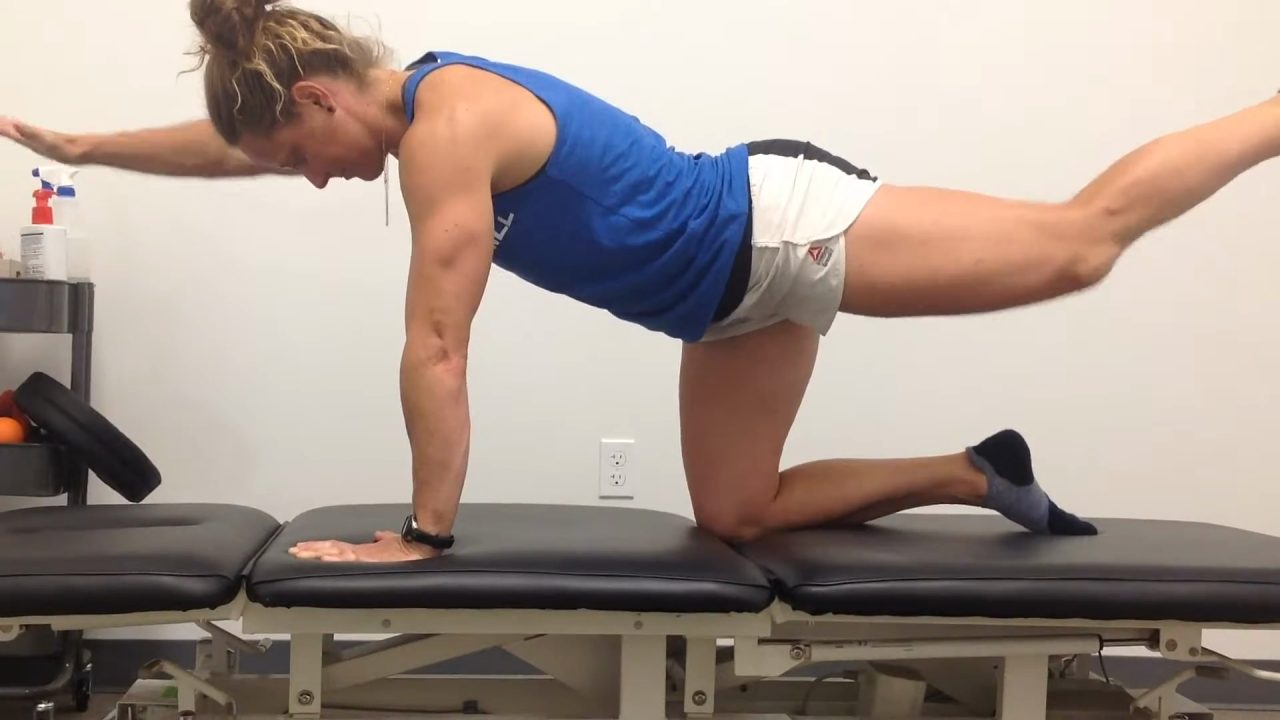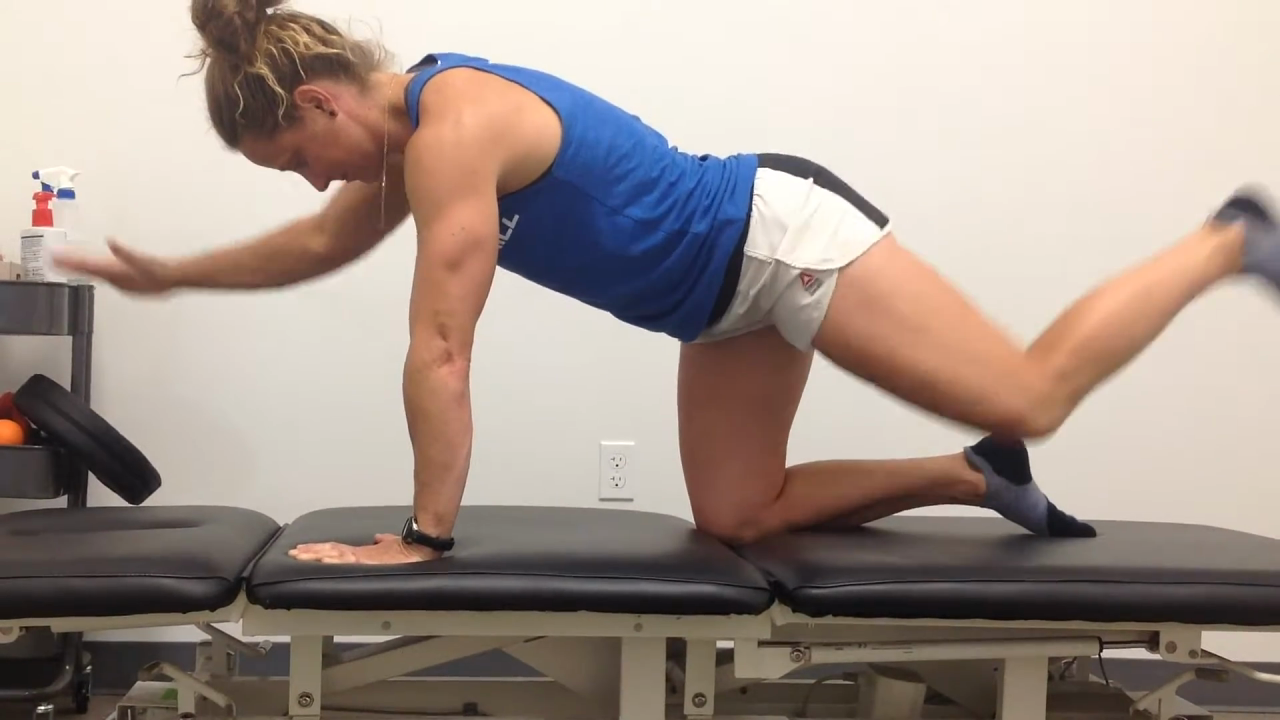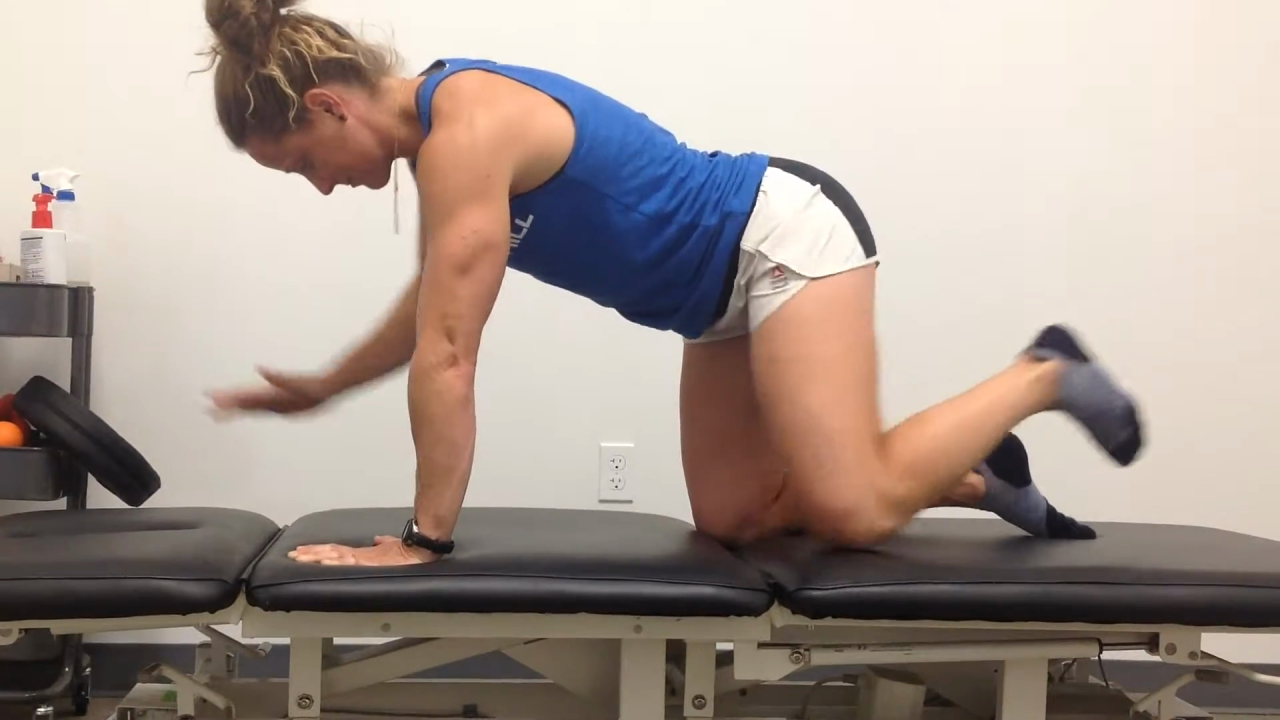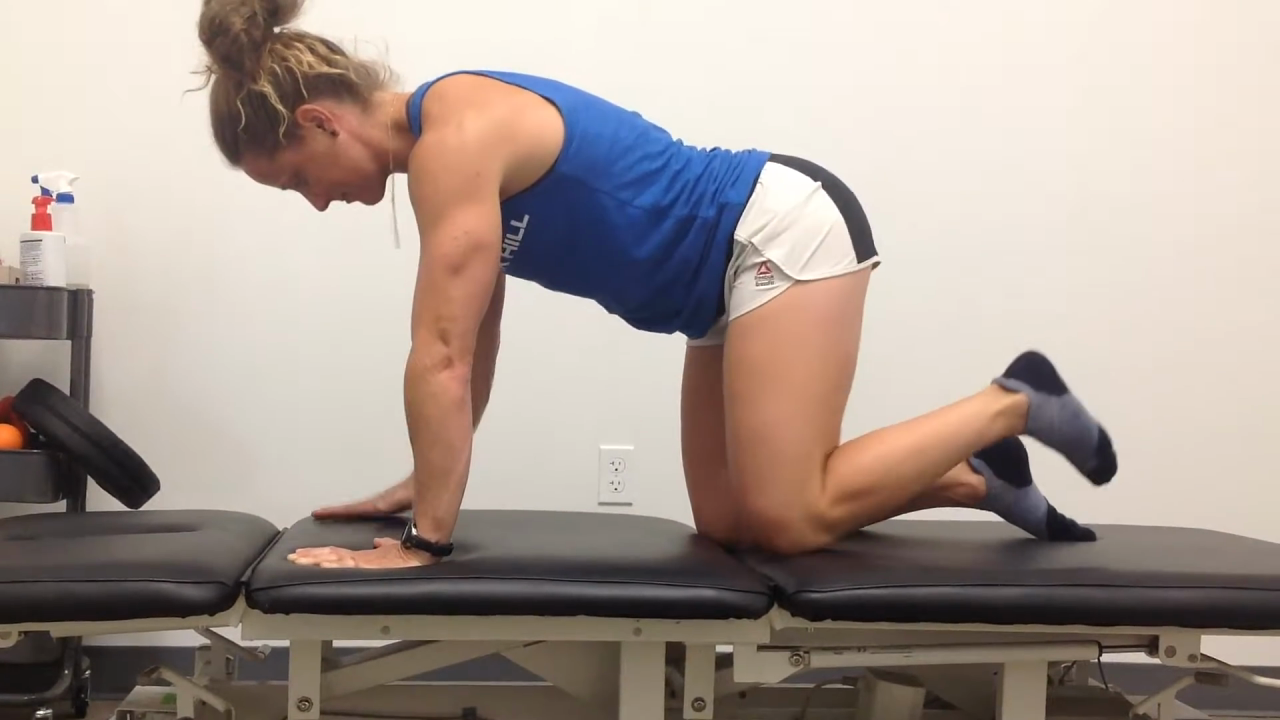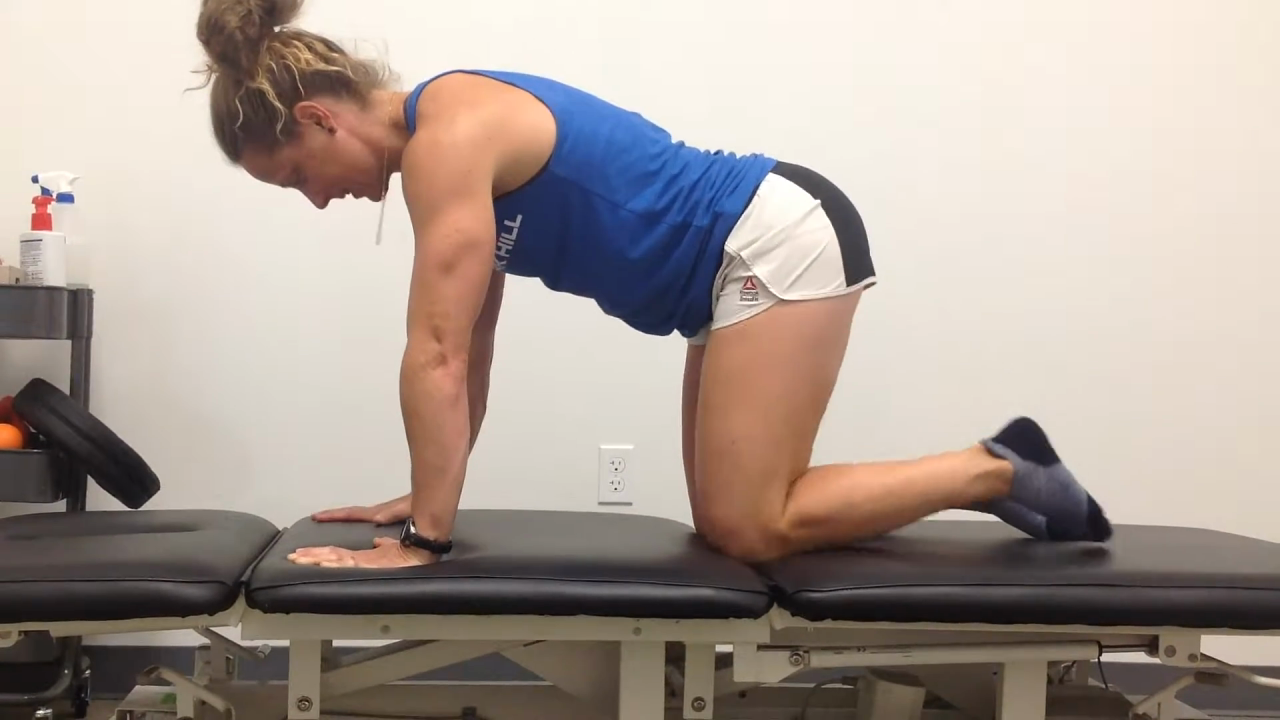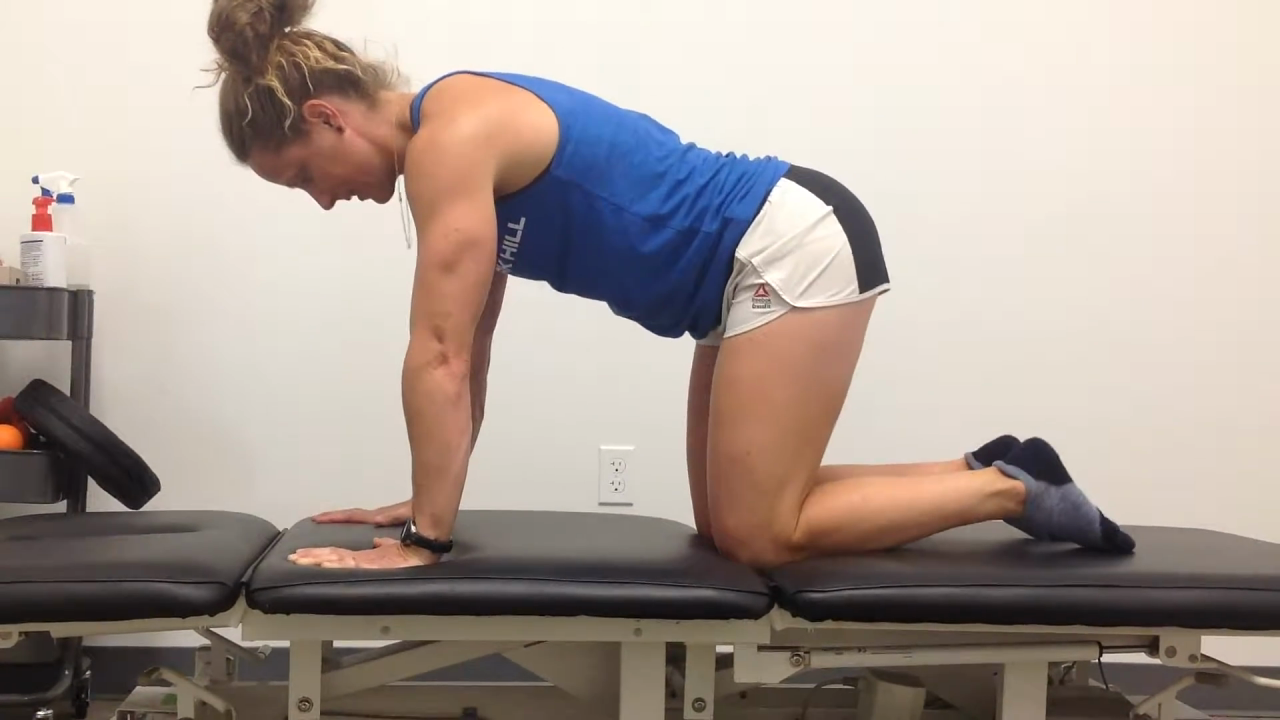
dt=0.3s
person 1, frame 1
left shoulder: (446, 125)
right shoulder: (420, 102)
left elbow: (435, 353)
right elbow: (240, 144)
left wrist: (423, 531)
left hip: (783, 221)
right hip: (739, 282)
left knee: (1079, 240)
right knee: (738, 515)
right ankle: (977, 476)
person 1, frame 2
left shoulder: (451, 131)
right shoulder: (414, 128)
left elbow: (439, 356)
right elbow: (326, 239)
left wrist: (424, 533)
right wrist: (169, 272)
left hip: (783, 229)
right hip: (734, 280)
left knee: (1024, 396)
right knee: (739, 515)
right ankle: (984, 482)
person 1, frame 3
left shoulder: (464, 132)
right shoulder: (440, 129)
left elbow: (447, 355)
right elbow: (427, 308)
left wrist: (425, 536)
right wrist: (322, 387)
left hip: (780, 231)
right hip: (733, 277)
left knee: (855, 512)
right knee: (735, 517)
left ankle: (1043, 374)
right ankle: (975, 480)
person 1, frame 4
left shoulder: (451, 138)
right shoulder: (453, 144)
left elbow: (439, 359)
right elbow: (474, 350)
left wrist: (425, 537)
right wrist: (426, 485)
left hip: (787, 229)
right hip: (743, 261)
left knee: (788, 518)
right knee: (733, 522)
left ankle: (1010, 406)
right ankle: (979, 479)
person 1, frame 5
left shoulder: (447, 136)
right shoulder: (455, 143)
left elbow: (435, 356)
right elbow: (471, 351)
left wrist: (425, 537)
right wrist: (428, 493)
left hip: (780, 240)
right hip: (744, 261)
left knee: (751, 528)
right knee: (729, 520)
left ankle: (997, 467)
right ankle: (981, 482)
person 1, frame 6
left shoulder: (447, 137)
right shoulder: (458, 142)
left elbow: (436, 357)
right elbow: (466, 352)
left wrist: (426, 536)
right wrist: (425, 499)
left hip: (792, 245)
right hip: (756, 262)
left knee: (759, 535)
right knee: (731, 521)
left ankle: (1014, 490)
right ankle: (979, 472)
